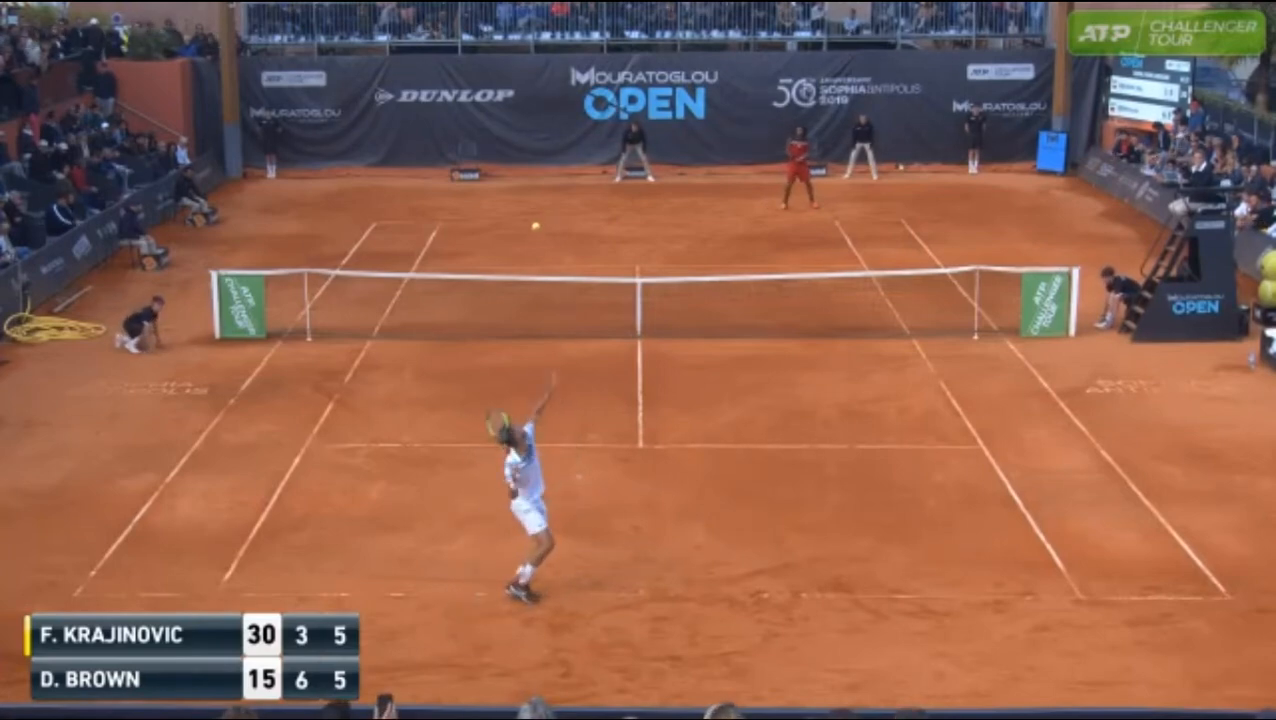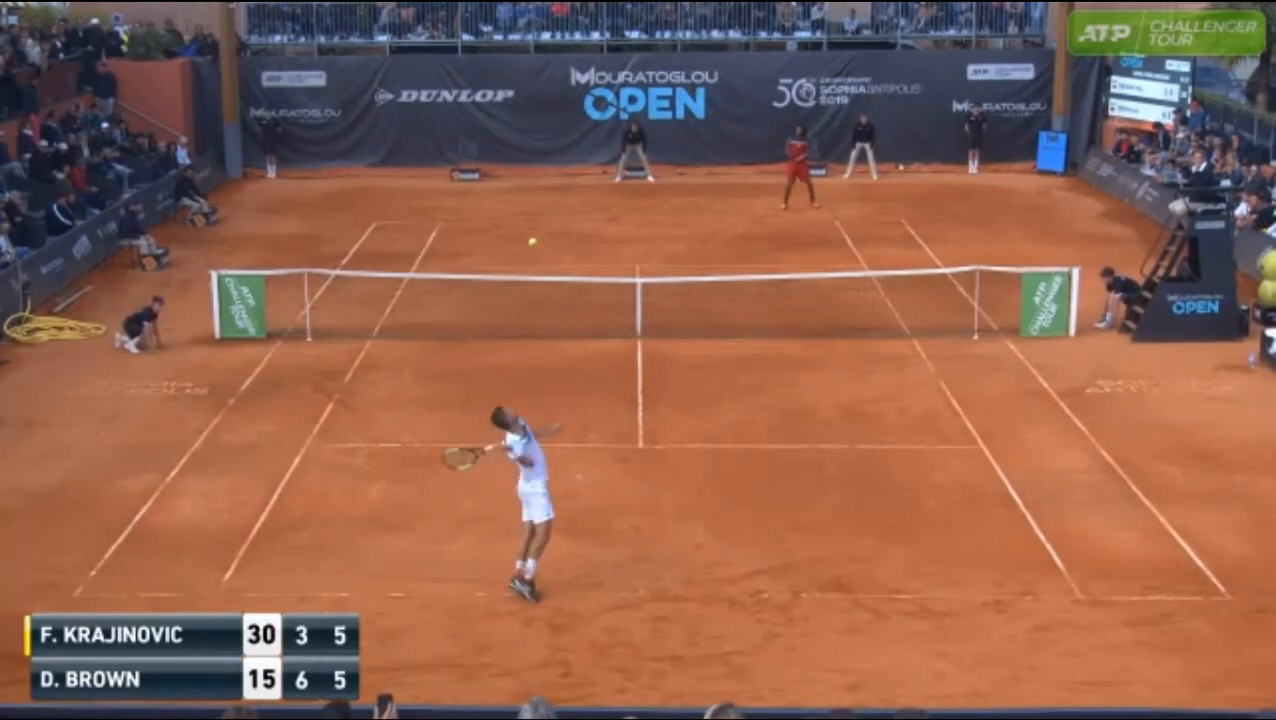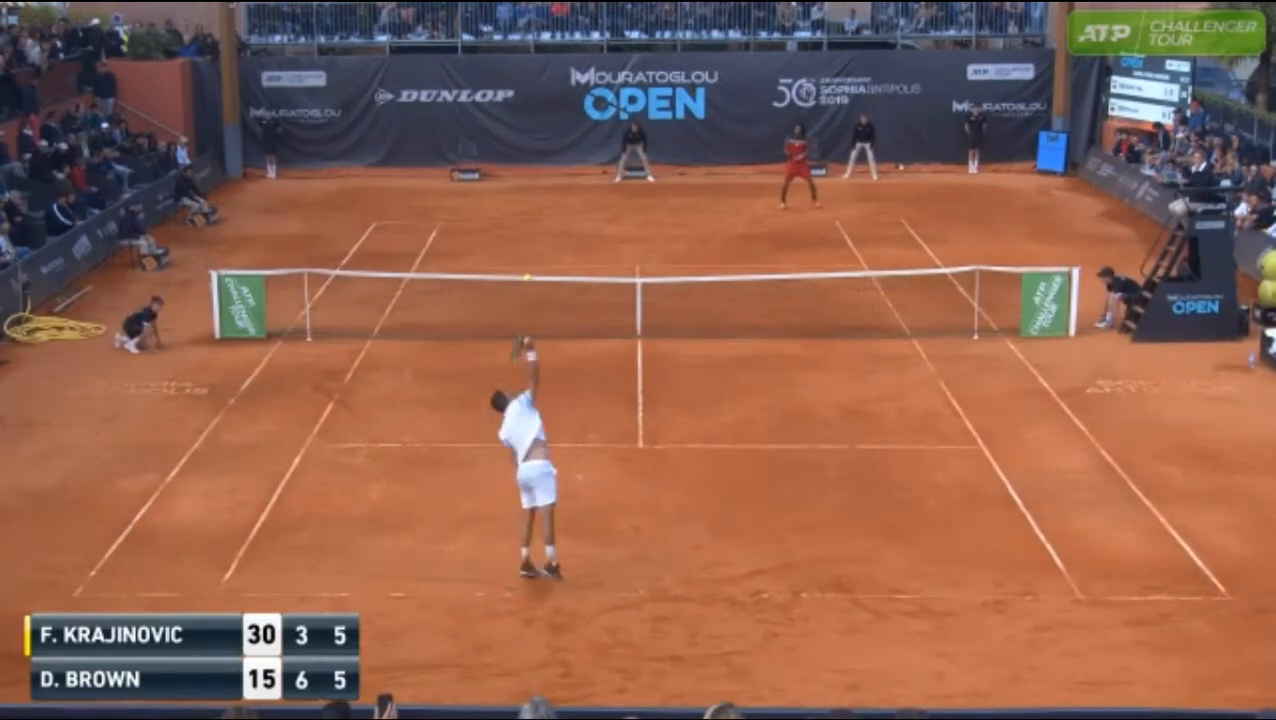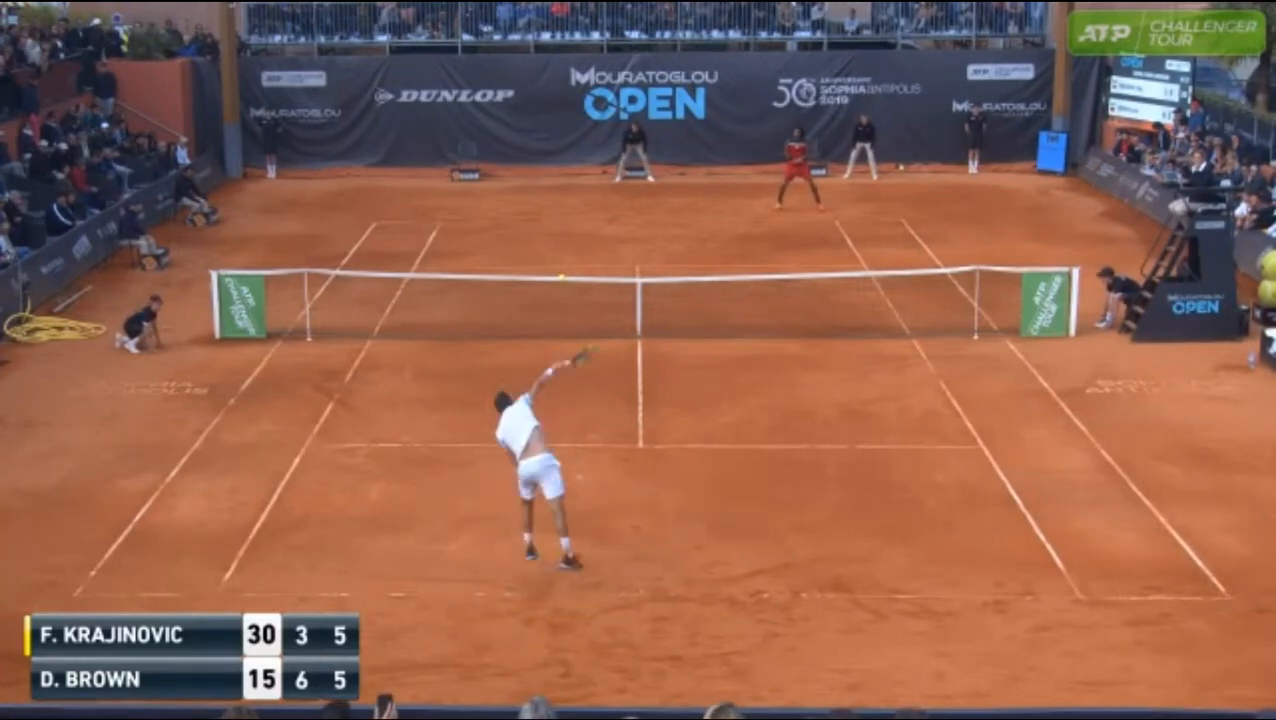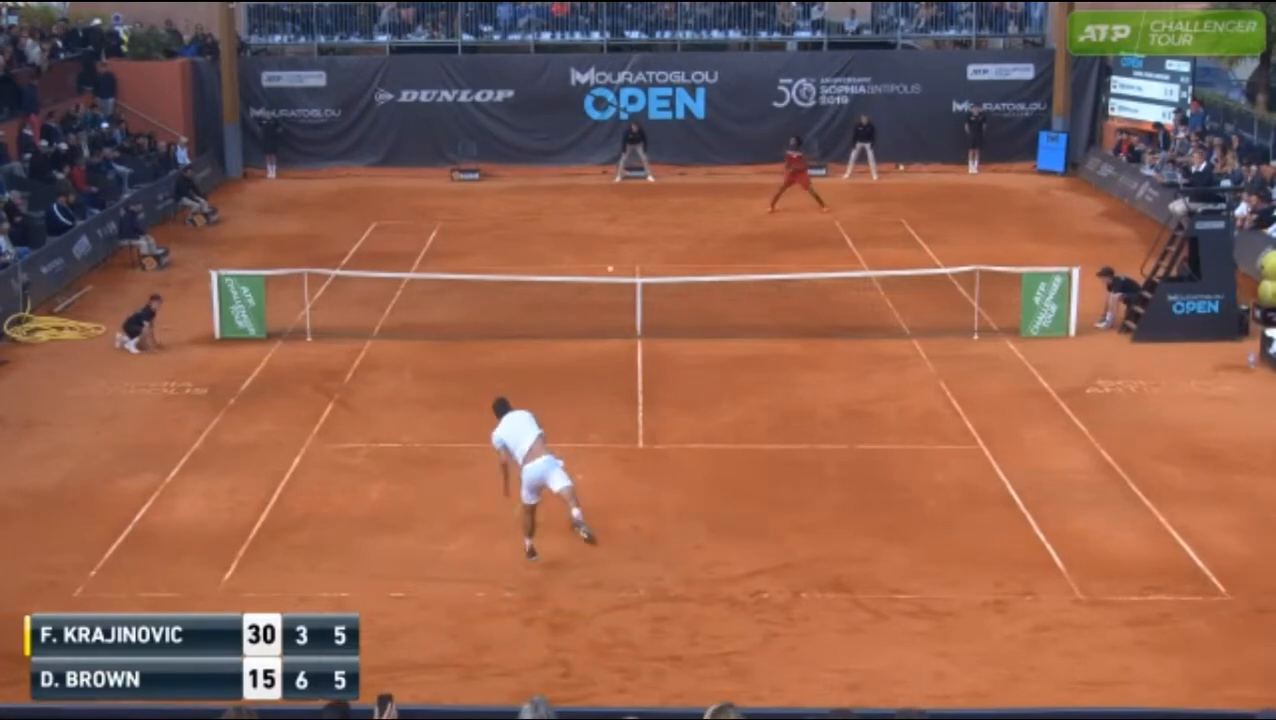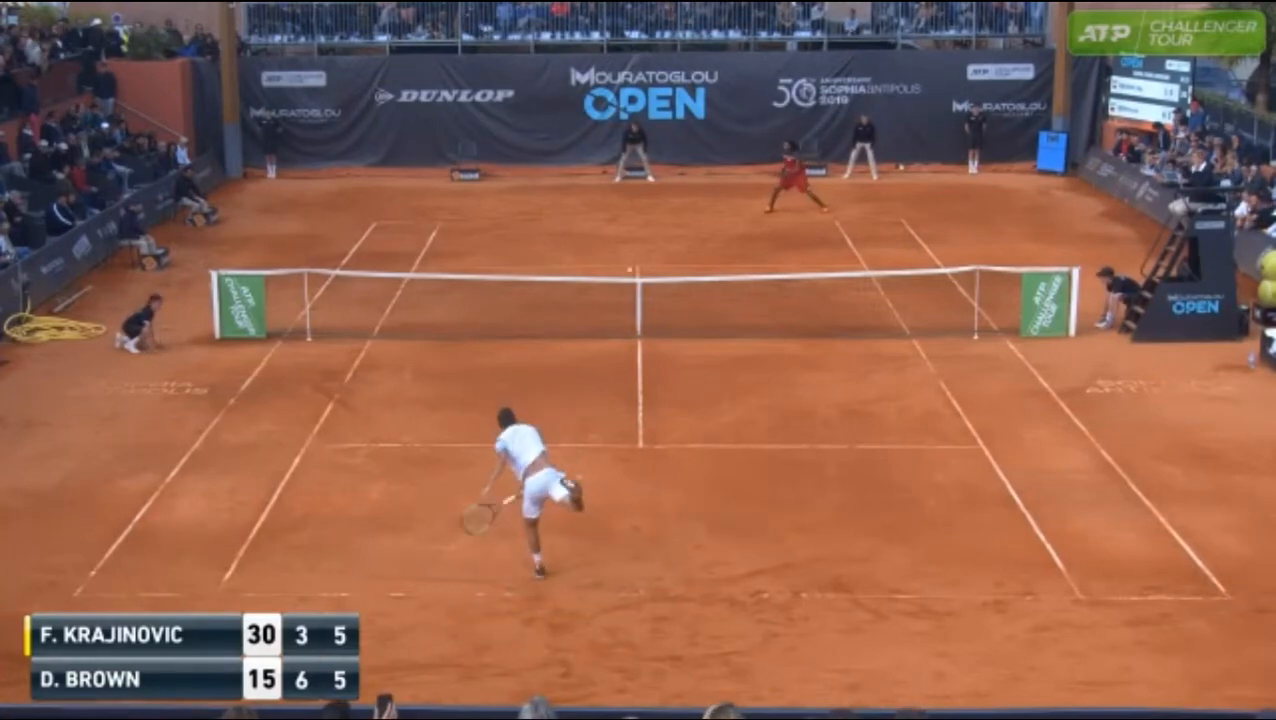
dt=0.1s
person 1, frame 1
left shoulder: (528, 437)
right shoulder: (512, 463)
left elbow: (536, 413)
right elbow: (512, 496)
left wrist: (550, 392)
right wrist: (513, 482)
left hip: (536, 503)
right hip: (526, 506)
left knee: (543, 545)
right knee: (547, 543)
left ankle: (517, 581)
right ankle: (520, 584)
person 1, frame 2
left shoulder: (520, 424)
right shoulder: (513, 443)
left elbow: (533, 435)
right elbow: (530, 462)
left wrist: (549, 430)
left hip: (532, 486)
right hip: (534, 487)
left knee: (530, 534)
right knee: (544, 531)
left ankle: (519, 577)
right ankle: (527, 579)
person 1, frame 3
left shoulder: (504, 432)
right shoulder: (520, 405)
right elbow: (533, 377)
right wrist: (530, 352)
left hip: (523, 473)
right hip: (540, 468)
left knee: (529, 518)
right knee: (548, 516)
left ankle: (526, 562)
right ankle: (551, 563)
person 1, frame 4
left shoulder: (501, 431)
right shoulder: (521, 404)
left elbow: (514, 459)
right elbow: (539, 383)
right wrist: (554, 369)
left hip: (525, 467)
right hip: (544, 461)
left knee: (527, 505)
right knee: (558, 510)
left ankle: (529, 547)
right ankle: (568, 556)
person 1, frame 5
left shoulder: (497, 433)
right shoulder: (523, 415)
left elbow: (504, 461)
left wrist: (505, 483)
left hip: (529, 471)
right hip: (546, 463)
left knee: (528, 510)
right knee: (569, 494)
left ankle: (529, 548)
right ankle: (578, 522)
person 1, frame 6
left shoulder: (503, 440)
right shoulder: (531, 430)
left elbow: (502, 461)
left wrist: (489, 486)
left hip: (532, 484)
right hip: (550, 475)
left knee: (530, 526)
right knee: (576, 505)
left ankle: (539, 567)
right ankle: (570, 487)
